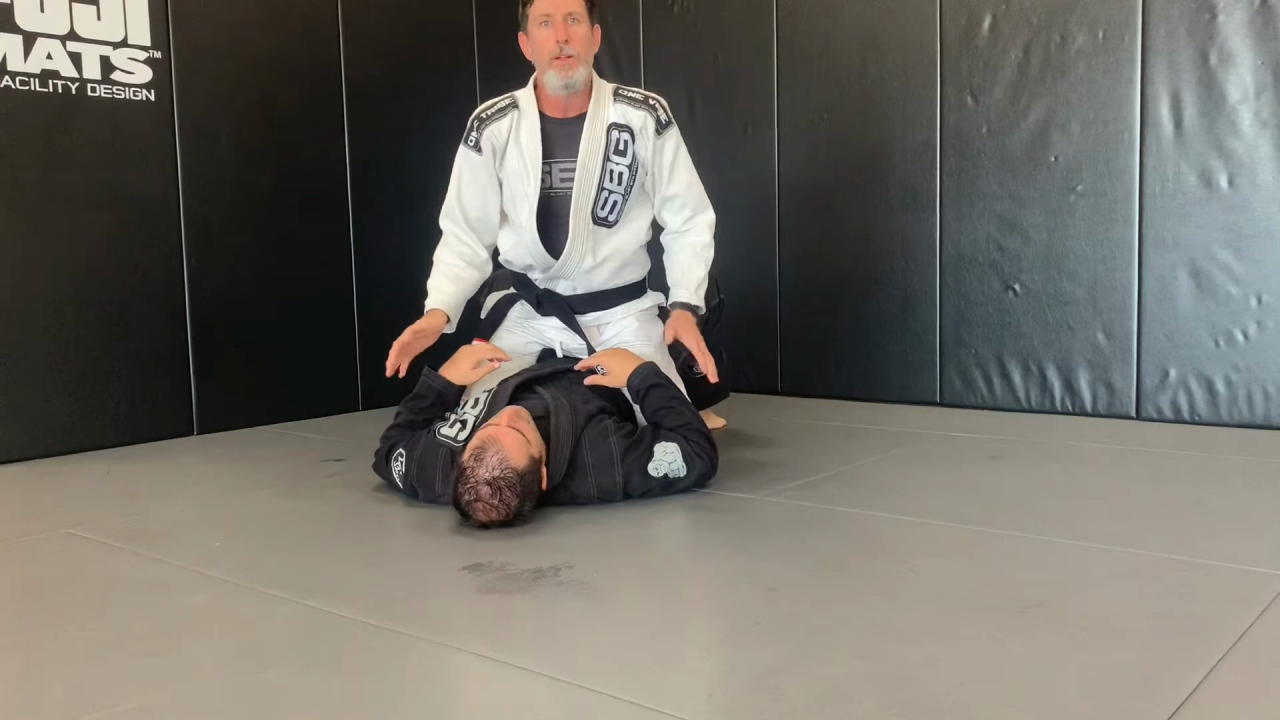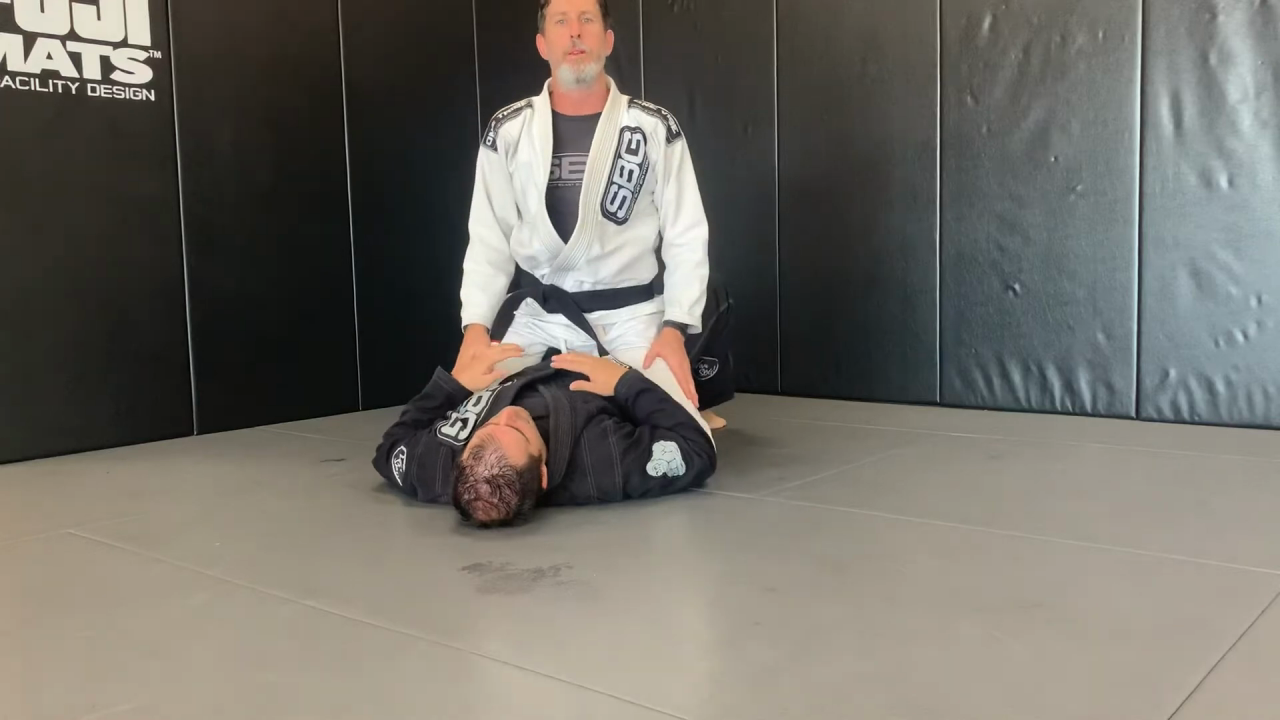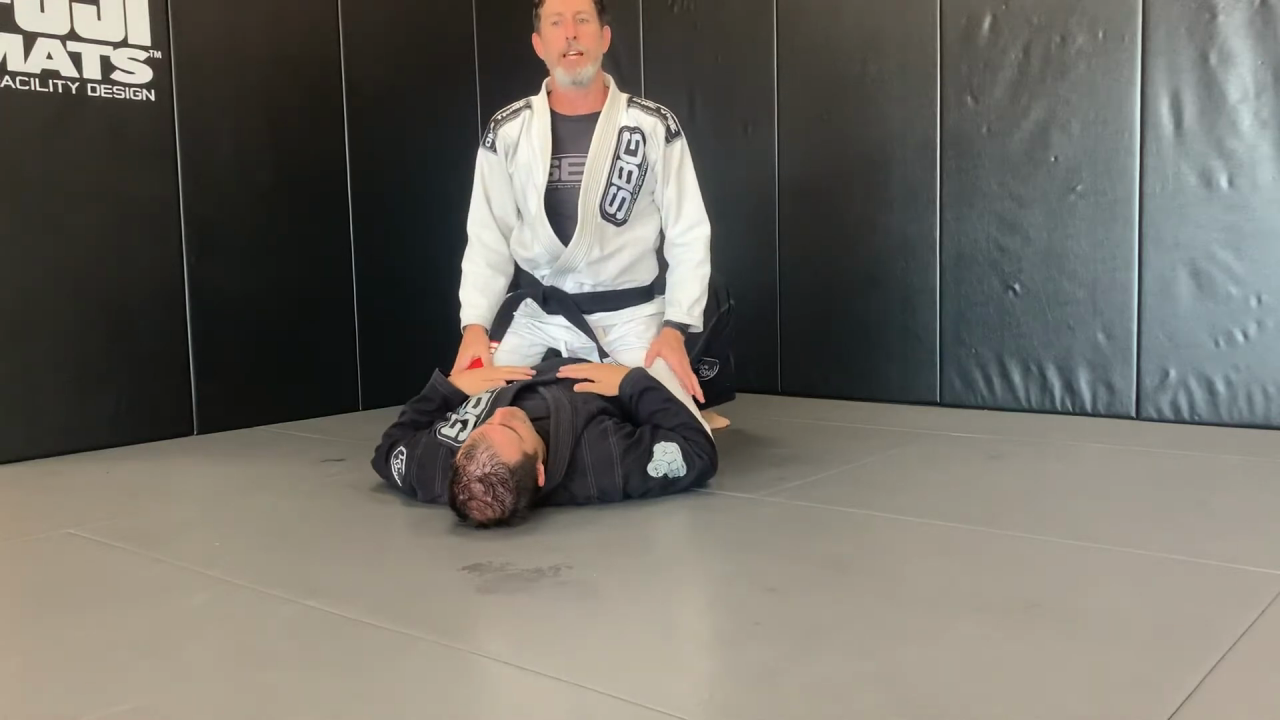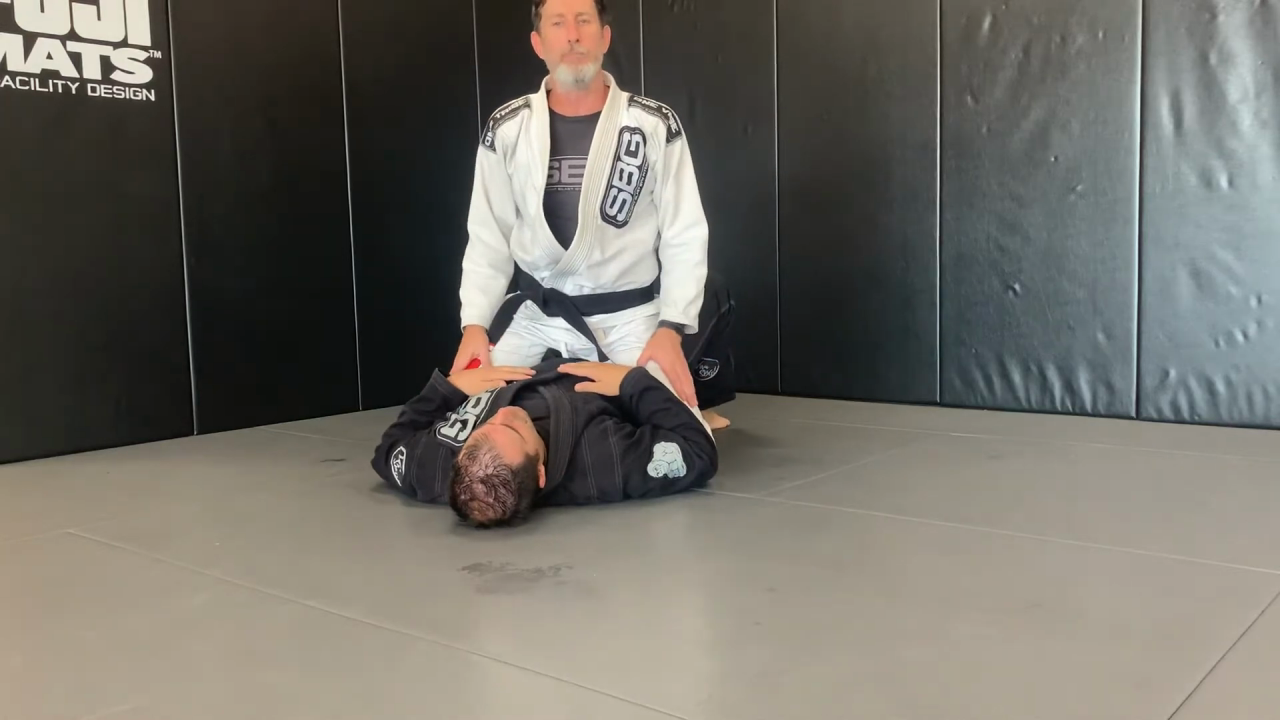
dt=0.7s
person 1, frame 1
left shoulder: (644, 118)
right shoulder: (492, 128)
left elbow: (688, 218)
right elbow: (465, 233)
left wrist: (684, 307)
right wrist: (439, 310)
left hip: (622, 314)
right hip: (528, 313)
person 1, frame 2
left shoulder: (654, 128)
right shoulder: (508, 131)
left elbow: (687, 236)
right elbow: (489, 238)
left wrist: (675, 327)
right wrist: (476, 325)
left hip: (631, 316)
right hip: (537, 316)
person 1, frame 3
left shoulder: (654, 126)
right shoulder: (508, 131)
left elbow: (688, 236)
right elbow: (489, 239)
left wrist: (676, 326)
right wrist: (475, 324)
left hip: (630, 318)
right hip: (537, 316)
person 1, frame 4
left shoulder: (656, 126)
right shoulder: (507, 129)
left elbow: (686, 237)
right elbow: (489, 238)
left wrist: (672, 327)
right wrist: (474, 323)
left hip: (629, 318)
right hip: (536, 315)
person 2, frame 1
left shoulder: (433, 469)
right shoulder: (603, 466)
left elbow: (390, 450)
right elbow: (699, 456)
left wrist: (443, 379)
right wrist: (641, 374)
person 2, frame 2
left shoulder: (433, 470)
right shoulder: (604, 465)
left elbow: (390, 451)
right elbow: (698, 455)
left wrist: (453, 383)
right wrist: (627, 382)
person 2, frame 3
left shoulder: (430, 469)
right shoulder: (605, 465)
left elbow: (389, 450)
right elbow: (700, 456)
left wrist: (450, 386)
right wrist: (633, 381)
person 2, frame 4
left shoulder: (430, 468)
right shoulder: (604, 464)
left elbow: (389, 450)
right elbow: (700, 455)
left wrist: (448, 386)
right wrist: (634, 380)
